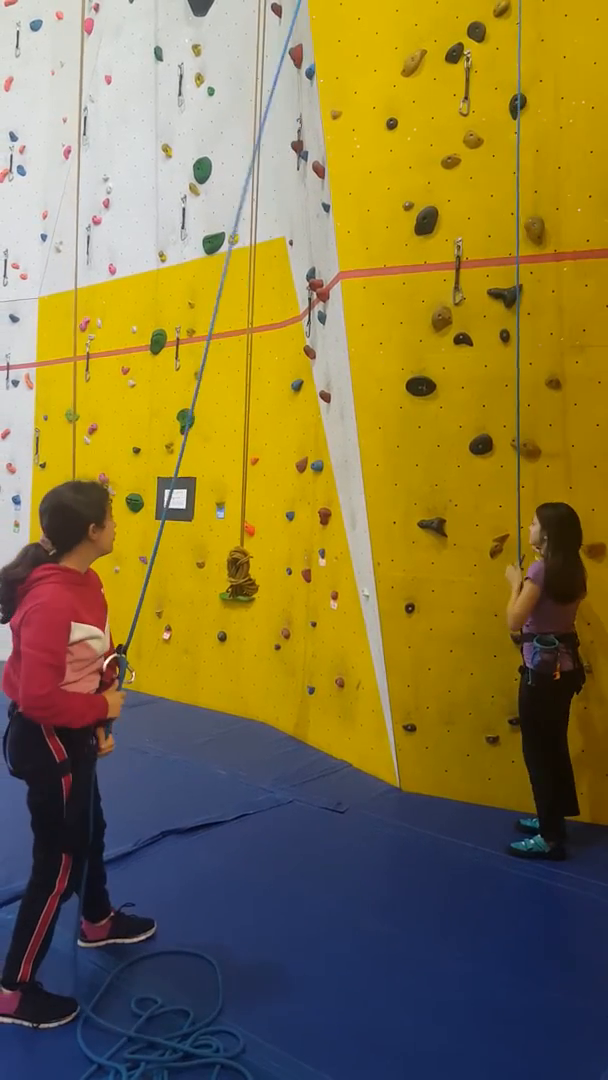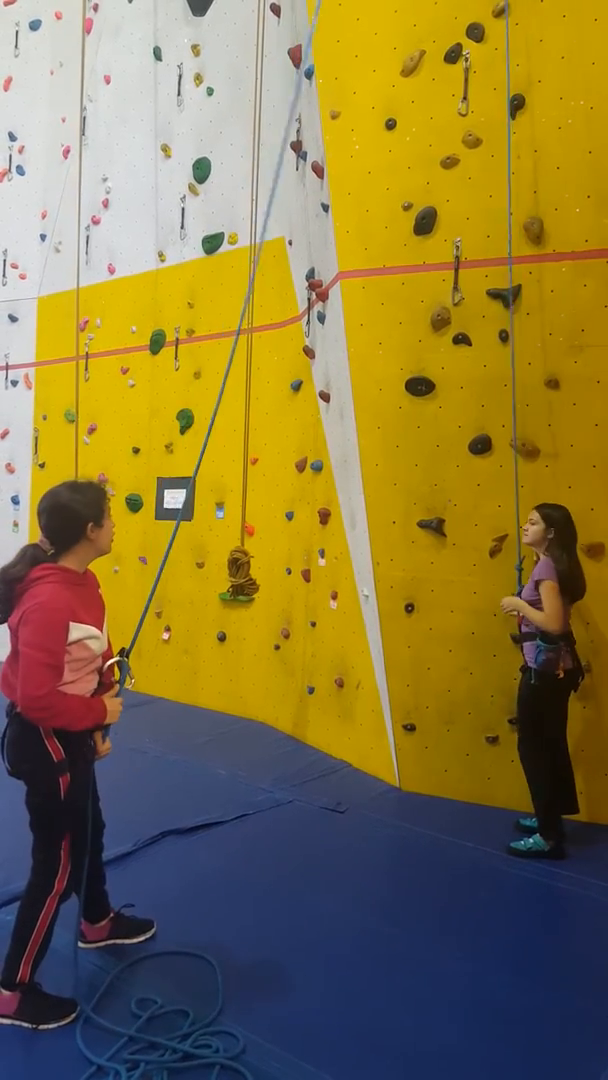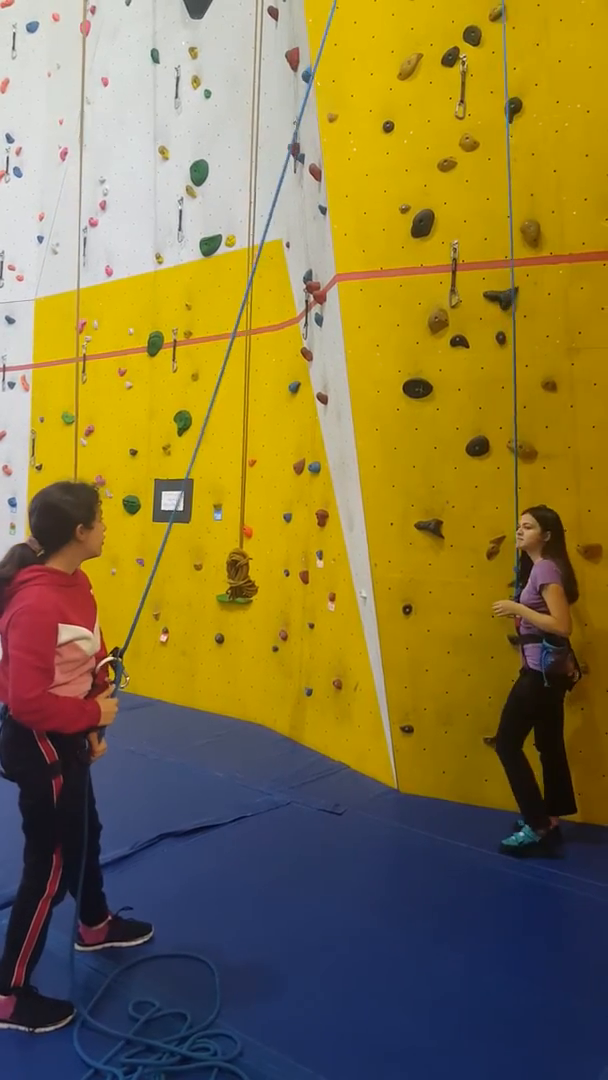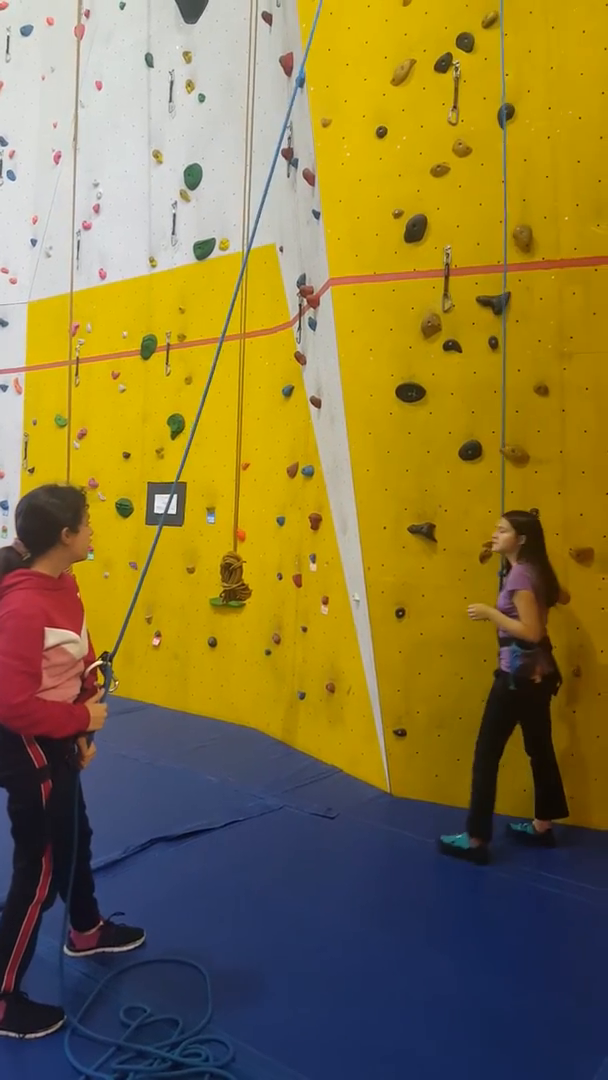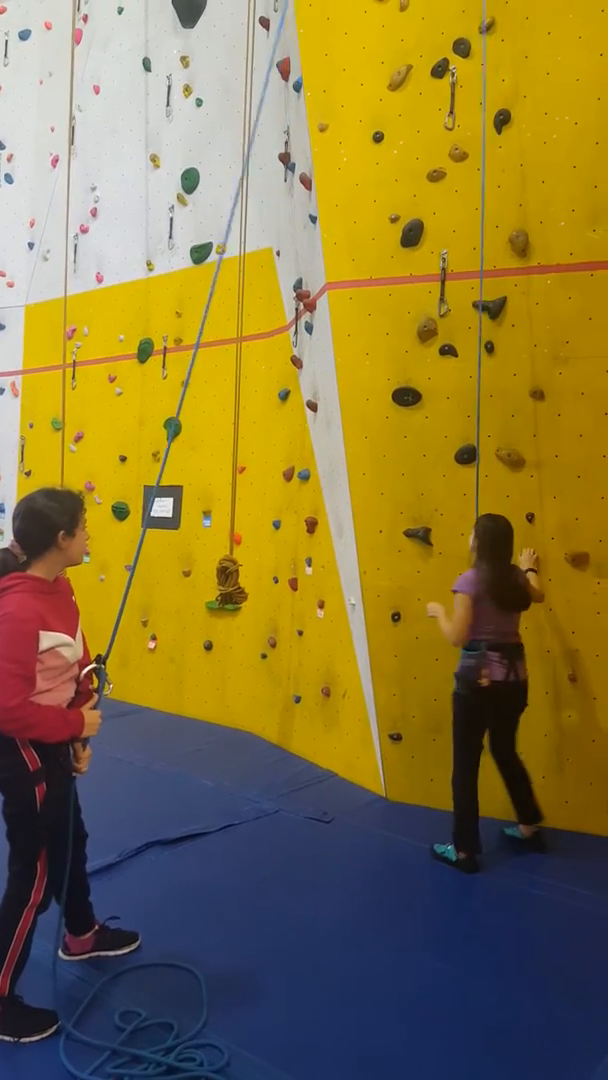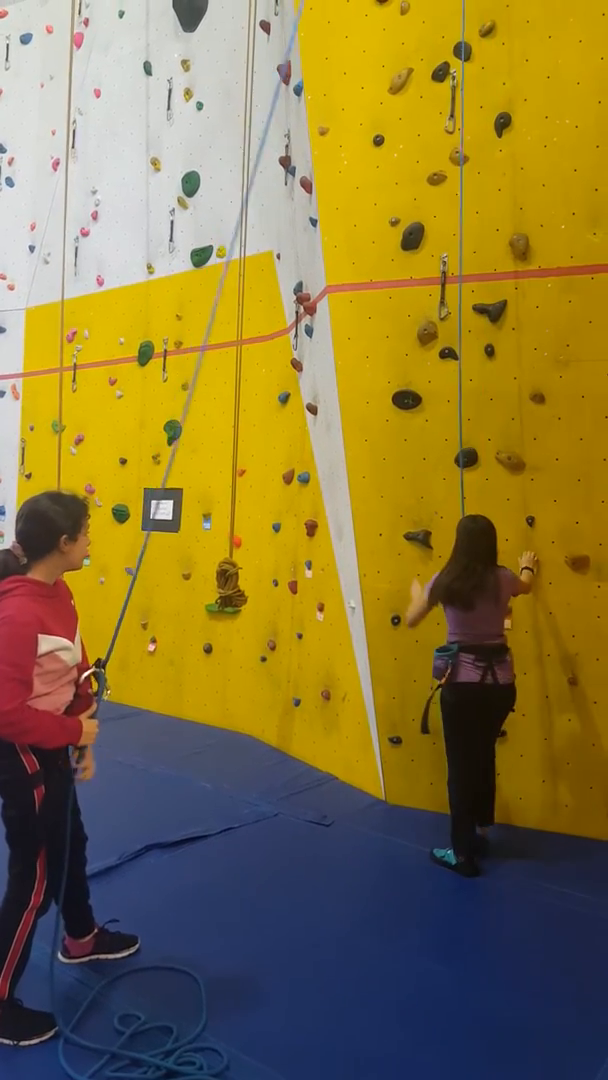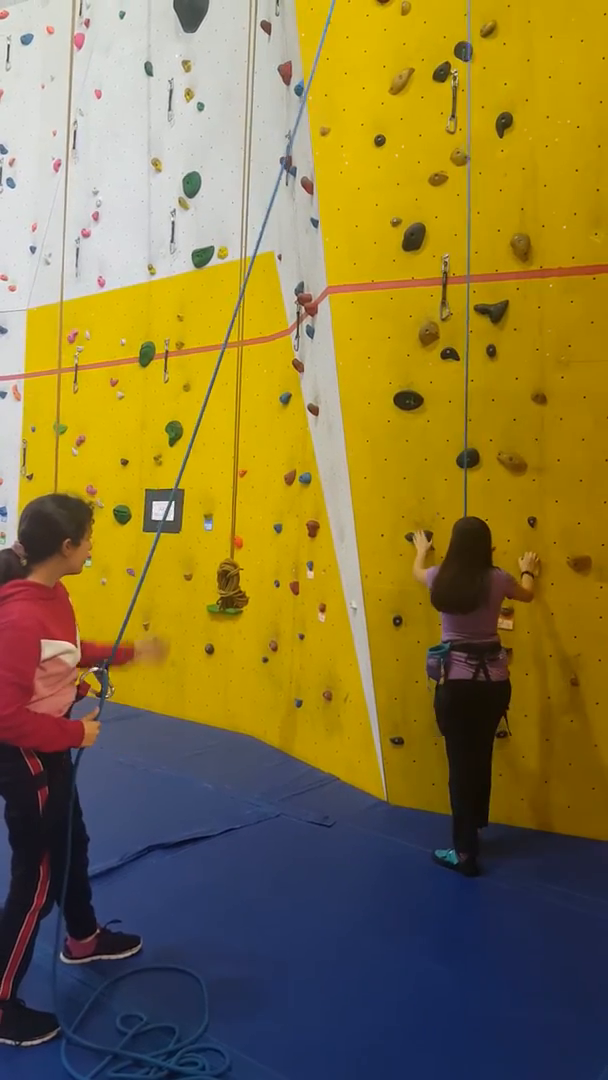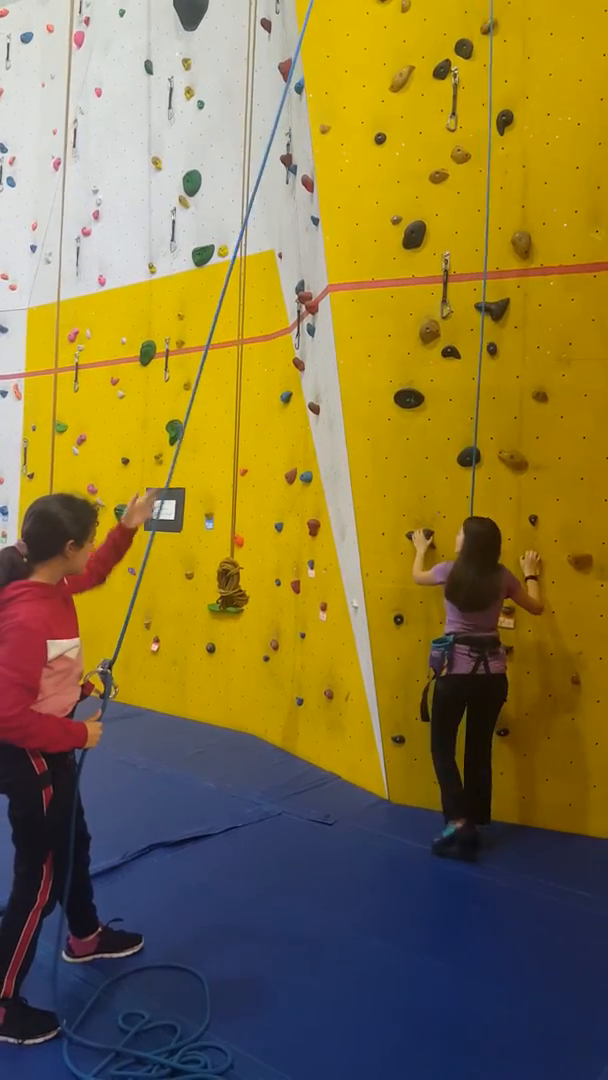
dt=0.3s
person 1, frame 1
left shoulder: (84, 582)
right shoulder: (50, 602)
left wrist: (100, 723)
right wrist: (102, 709)
left hip: (72, 735)
right hip: (45, 741)
left knee: (89, 832)
right knee: (58, 860)
left ankle: (98, 922)
person 1, frame 2
left shoulder: (81, 582)
right shoulder: (49, 601)
left wrist: (97, 723)
right wrist: (99, 713)
left hip: (71, 735)
right hip: (44, 742)
left knee: (87, 832)
right knee: (57, 862)
left ankle: (99, 922)
person 1, frame 3
left shoulder: (73, 583)
left wrist: (92, 727)
right wrist: (93, 715)
left hip: (65, 738)
left knee: (84, 834)
right knee: (50, 865)
left ankle: (95, 925)
person 1, frame 4
left shoulder: (62, 585)
left wrist: (84, 730)
right wrist: (82, 718)
left hip: (56, 742)
left knee: (74, 839)
left ankle: (87, 931)
person 1, frame 5
left shoulder: (57, 588)
left wrist: (79, 735)
right wrist: (76, 724)
left hip: (51, 745)
left knee: (70, 842)
left ankle: (82, 934)
person 1, frame 6
left shoulder: (56, 592)
left wrist: (83, 732)
right wrist: (75, 733)
left hip: (49, 747)
left knee: (69, 844)
left ankle: (81, 937)
person 1, frame 7
left shoulder: (51, 593)
left wrist: (126, 652)
right wrist: (76, 734)
left hip: (48, 750)
left knee: (72, 844)
left ankle: (83, 937)
person 1, frame 8
left shoulder: (48, 584)
left elbow: (91, 576)
left wrist: (126, 531)
right wrist: (79, 734)
left hip: (49, 745)
left knee: (72, 843)
left ankle: (85, 936)
person 2, frame 1
left shoulder: (541, 569)
right shoulder: (572, 569)
left elbow: (514, 622)
left wrist: (515, 583)
left hip: (542, 666)
right hip: (565, 664)
left knee: (536, 750)
right knee: (553, 746)
left ankle: (550, 838)
right ankle: (552, 819)
person 2, frame 2
left shoulder: (546, 566)
right shoulder: (557, 564)
left elbow: (554, 623)
left wrist: (518, 605)
right wrist: (524, 605)
left hip: (543, 666)
right hip: (558, 665)
left knee: (531, 749)
right knee: (553, 744)
left ankle: (549, 837)
right ankle: (550, 819)
person 2, frame 3
left shoulder: (546, 569)
right shoulder: (540, 568)
left elbow: (562, 626)
right elbow: (562, 603)
left wrist: (517, 608)
left hip: (543, 668)
right hip: (551, 668)
left knee: (507, 742)
right knee: (550, 745)
left ankle: (537, 826)
right ankle: (549, 820)
person 2, frame 4
left shoulder: (520, 575)
right shoulder: (535, 572)
left elbow: (531, 632)
right elbow: (562, 596)
left wrist: (489, 612)
left hip: (518, 674)
right hip: (538, 673)
left knee: (487, 753)
right knee: (539, 748)
left ankle: (476, 839)
right ankle: (542, 825)
person 2, frame 5
left shoulder: (470, 580)
right shoulder: (514, 579)
left elbow: (457, 638)
right elbow: (538, 595)
left wrist: (439, 612)
right wrist: (529, 568)
left hip: (479, 678)
right hip: (514, 678)
left knee: (466, 764)
right knee: (505, 752)
left ankle: (464, 850)
right ankle: (528, 827)
person 2, frame 6
left shoulder: (445, 581)
right shoulder: (503, 579)
left elbow: (411, 619)
right elbow: (526, 586)
left wrist: (417, 591)
right wrist: (528, 567)
left hip: (462, 681)
right hip: (499, 680)
left knee: (460, 765)
right knee: (483, 758)
left ankle: (463, 853)
right ankle: (479, 831)
person 2, frame 7
left shoulder: (440, 579)
right shoulder: (498, 579)
left elbow: (418, 572)
right elbow: (527, 594)
left wrist: (421, 549)
right wrist: (528, 570)
left hip: (456, 679)
right hip: (493, 679)
left knee: (460, 762)
right knee: (481, 757)
left ankle: (464, 851)
right ankle: (470, 835)
person 2, frame 8
left shoulder: (450, 571)
right shoulder: (502, 577)
left elbow: (417, 576)
right elbow: (536, 606)
left wrist: (420, 548)
right wrist: (530, 573)
left hip: (455, 670)
right hip: (492, 672)
left knee: (442, 747)
right knee: (479, 750)
left ankle: (458, 822)
right ankle: (472, 827)
